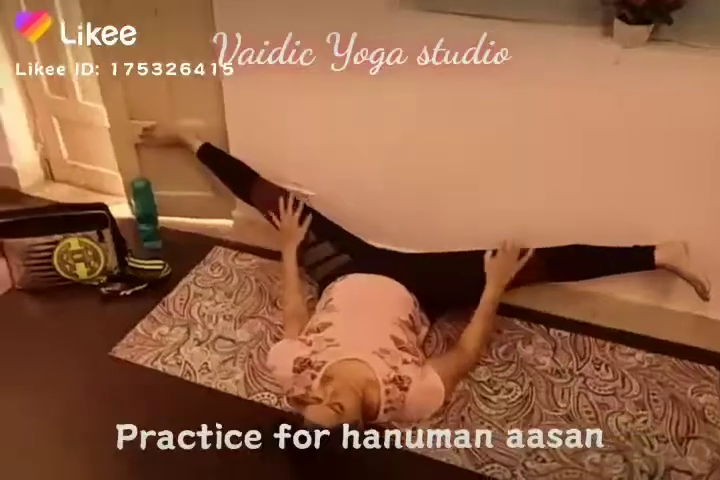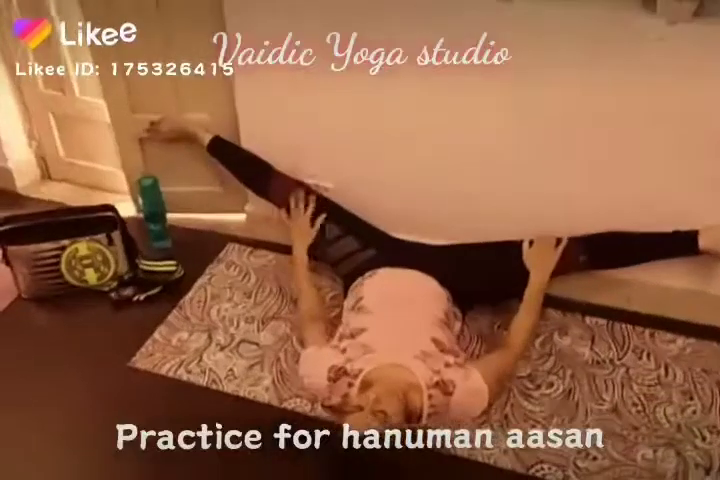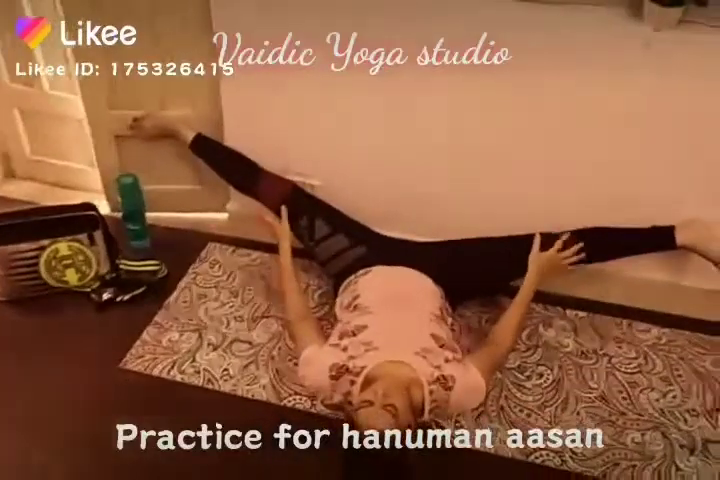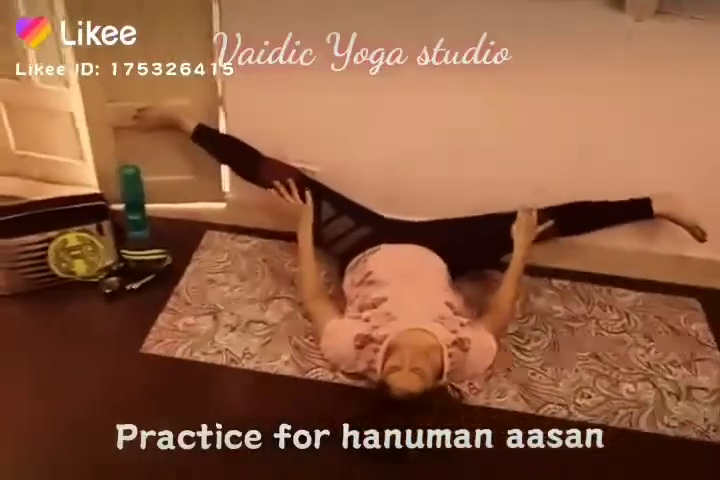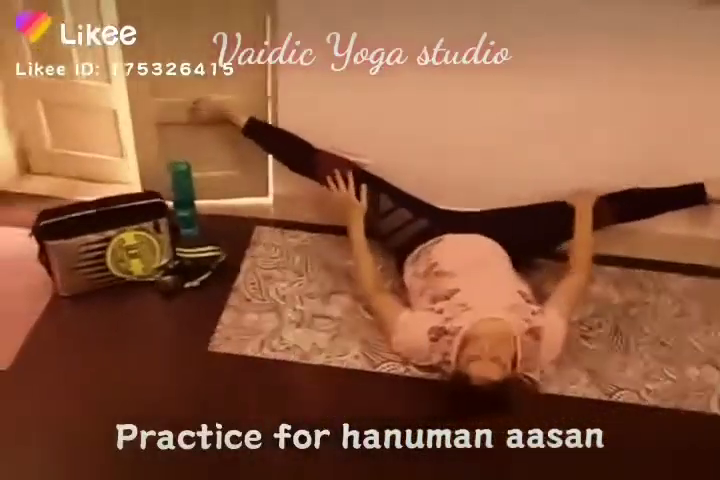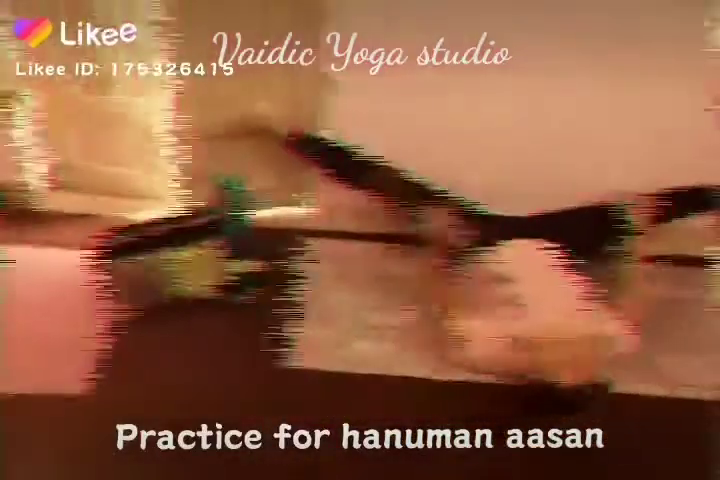
dt=0.5s
person 1, frame 1
left shoulder: (290, 369)
right shoulder: (411, 400)
left elbow: (294, 316)
right elbow: (466, 352)
left wrist: (289, 250)
right wrist: (496, 285)
left hip: (349, 276)
right hip: (409, 290)
left knee: (275, 200)
right knee: (525, 264)
person 1, frame 2
left shoulder: (324, 377)
right shoulder: (453, 401)
left elbow: (310, 318)
right elbow: (511, 351)
left wrist: (299, 248)
right wrist: (539, 277)
left hip: (376, 270)
right hip: (440, 282)
left knee: (293, 195)
person 1, frame 3
left shoulder: (326, 376)
right shoulder: (453, 392)
left elbow: (299, 319)
right elbow: (498, 345)
left wrist: (284, 248)
right wrist: (535, 278)
left hip: (365, 270)
right hip: (430, 279)
left knee: (280, 196)
right knee: (551, 246)
person 1, frame 4
left shoulder: (348, 349)
right shoulder: (468, 357)
left elbow: (312, 297)
right elbow: (499, 313)
left wrist: (304, 228)
right wrist: (522, 246)
left hip: (371, 249)
right hip: (431, 254)
left knee: (285, 180)
right knee: (537, 223)
person 1, frame 5
left shoulder: (423, 343)
right shoulder: (544, 343)
left elbow: (373, 292)
right elbow: (578, 277)
left wrist: (354, 220)
right wrist: (585, 214)
left hip: (429, 245)
right hip: (491, 243)
left knee: (340, 174)
person 1, frame 6
left shoulder: (488, 350)
right shoulder: (609, 341)
left elbow: (444, 303)
right elbow: (633, 310)
left wrist: (440, 247)
right wrist: (638, 232)
left hip: (491, 250)
right hip: (543, 247)
left knee: (398, 188)
